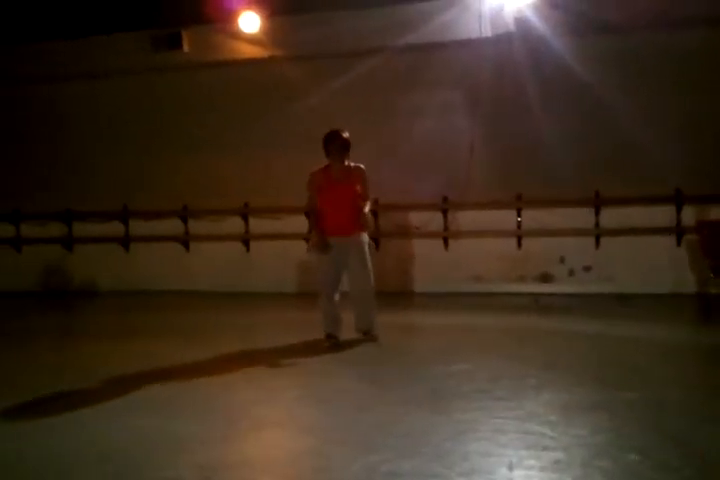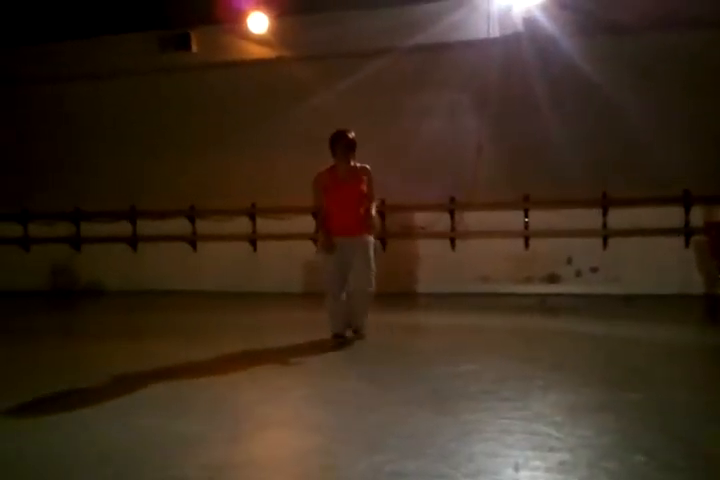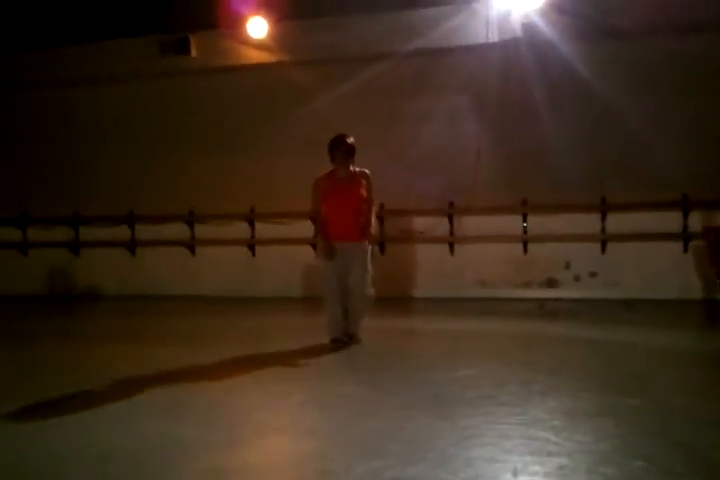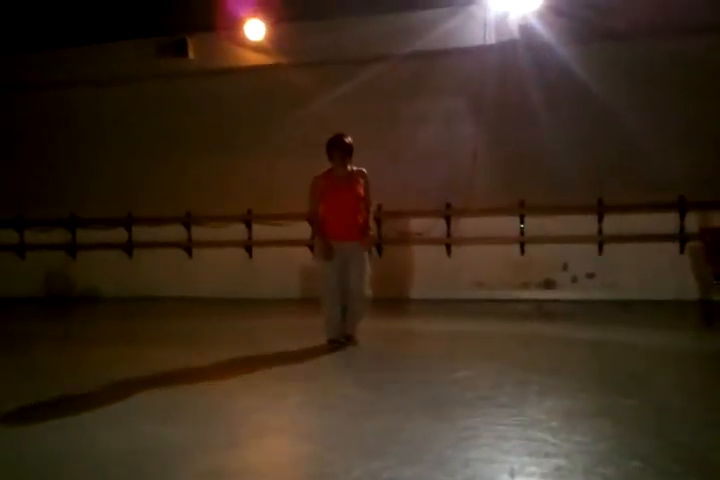
dt=0.1s
person 1, frame 1
left shoulder: (359, 172)
right shoulder: (317, 177)
left elbow: (366, 199)
right elbow: (312, 209)
left wrist: (365, 212)
right wrist: (317, 234)
left hip: (355, 237)
right hip: (329, 239)
left knee: (363, 284)
right knee: (328, 287)
left ankle: (366, 326)
right ankle: (331, 330)
person 1, frame 2
left shoulder: (364, 172)
right shoulder: (323, 177)
left elbow: (371, 200)
right elbow: (318, 210)
left wrist: (371, 214)
right wrist: (323, 235)
left hip: (361, 238)
right hip: (335, 240)
left knee: (364, 285)
right knee: (335, 287)
left ankle: (356, 323)
right ankle: (339, 329)
person 1, frame 3
left shoulder: (363, 177)
right shoulder: (322, 182)
left elbow: (370, 206)
right elbow: (316, 214)
left wrist: (369, 224)
right wrist: (322, 241)
left hip: (359, 243)
right hip: (334, 244)
left knee: (359, 290)
right knee: (334, 291)
left ankle: (352, 330)
right ankle: (337, 333)
person 1, frame 4
left shoulder: (361, 175)
right shoulder: (320, 181)
left elbow: (367, 205)
right elbow: (313, 214)
left wrist: (367, 229)
right wrist: (320, 241)
left hip: (357, 243)
right hip: (332, 244)
left knee: (357, 291)
right knee: (332, 291)
left ankle: (349, 331)
right ankle: (334, 334)
